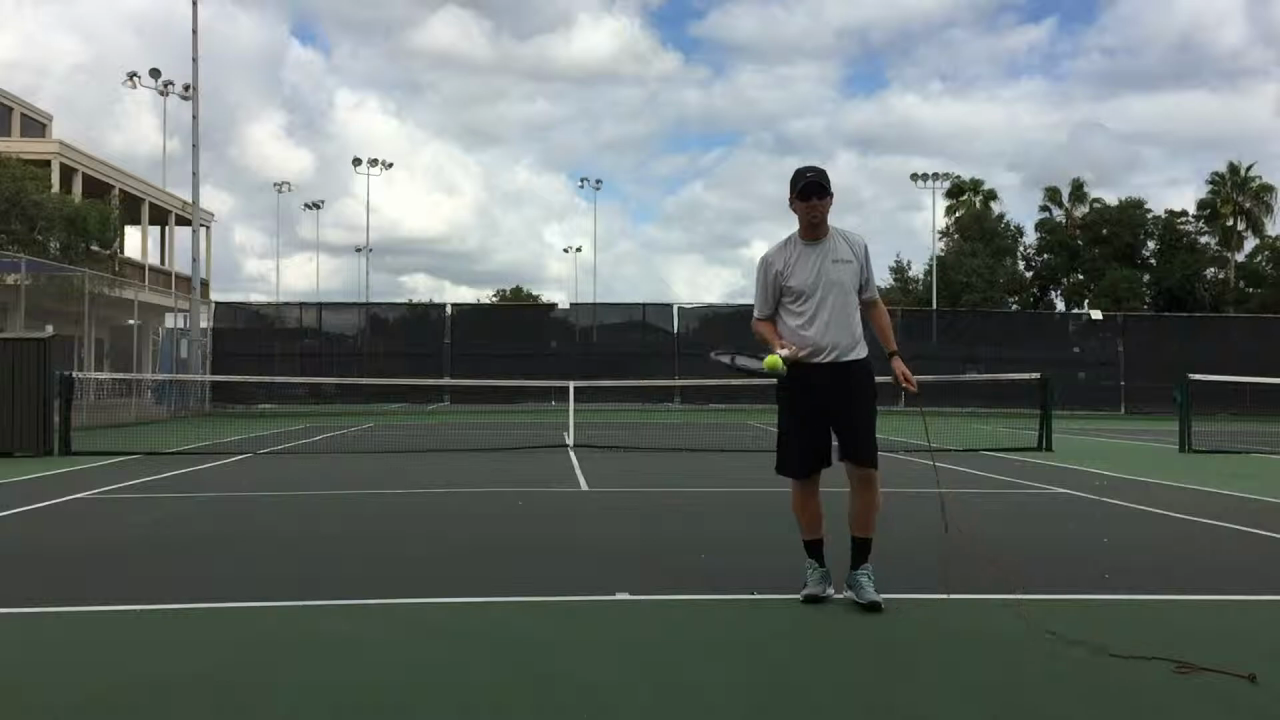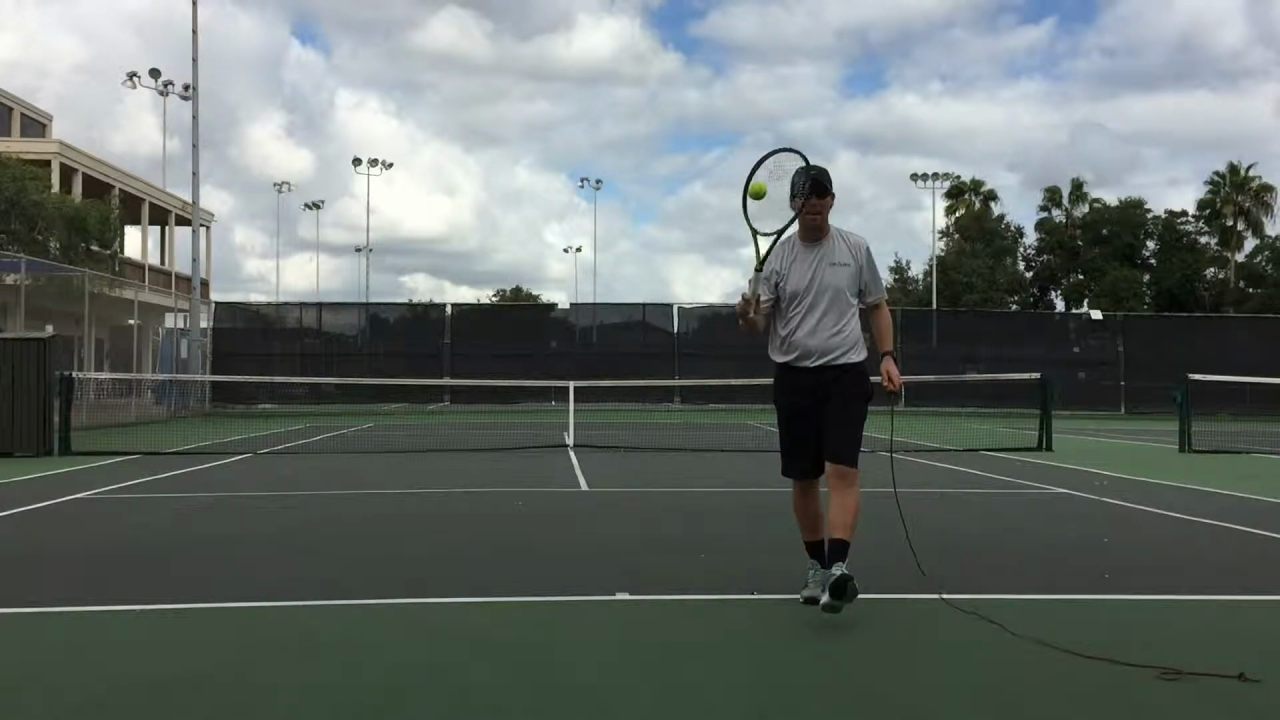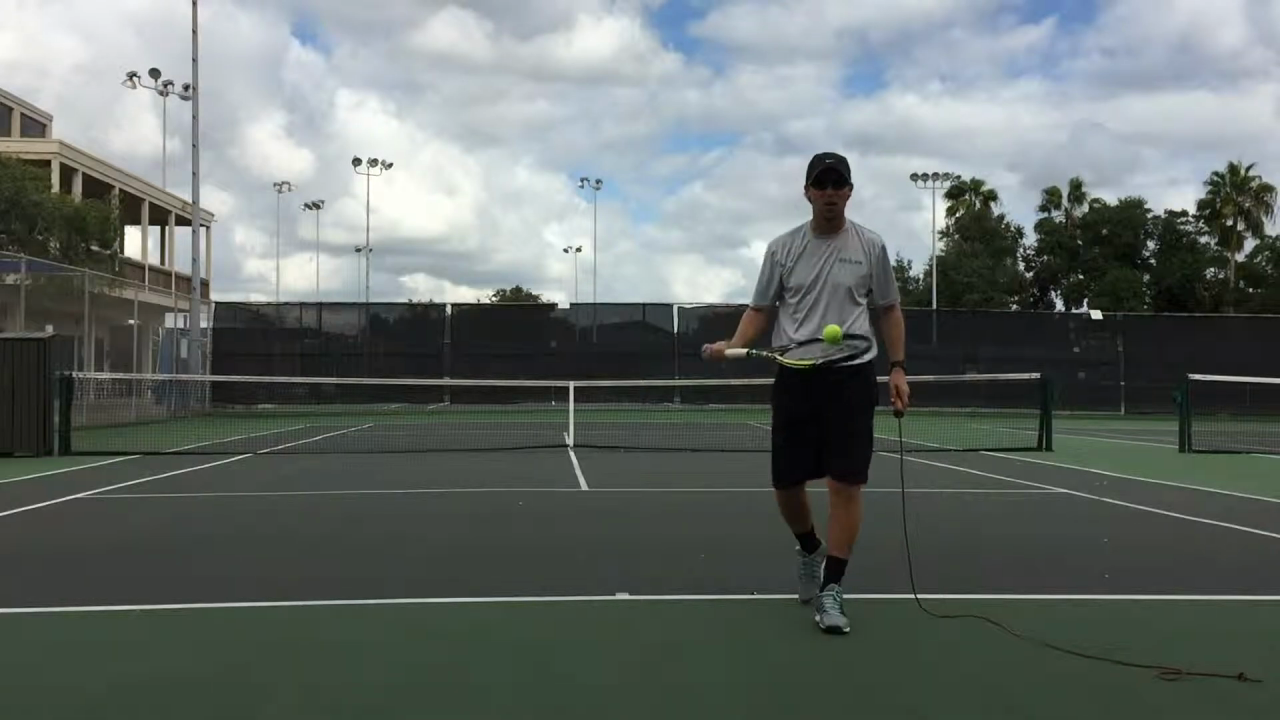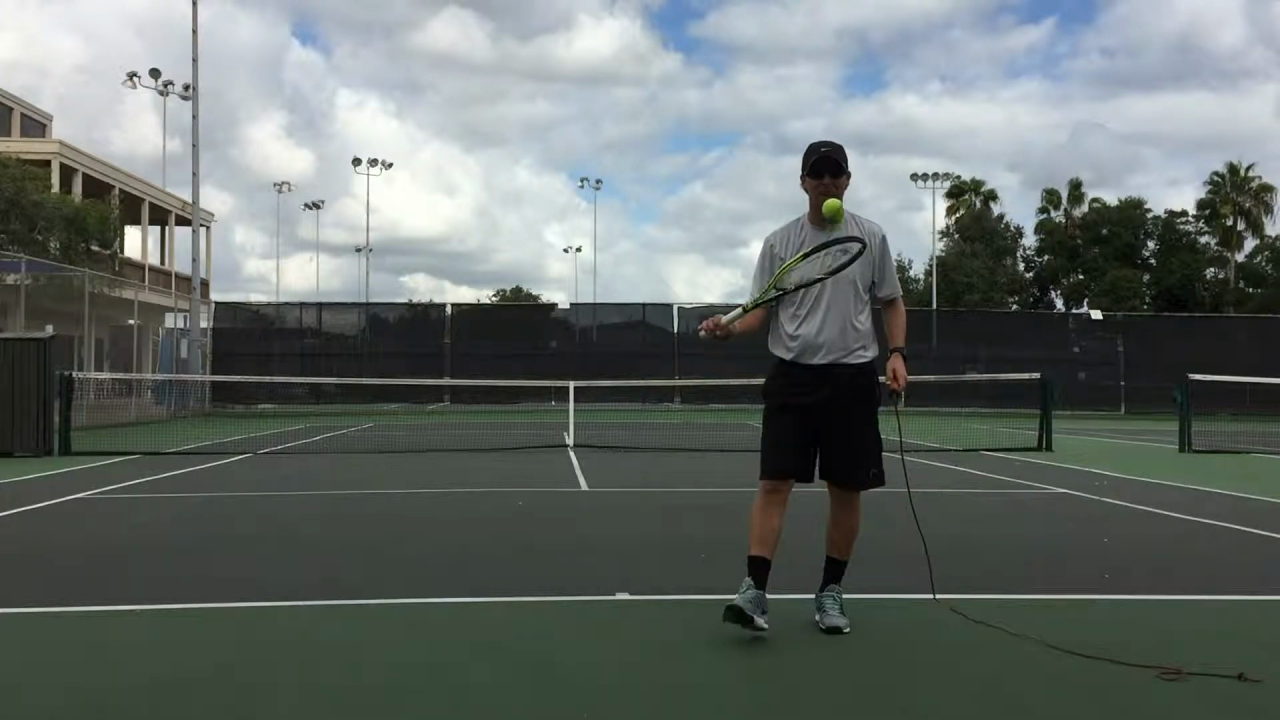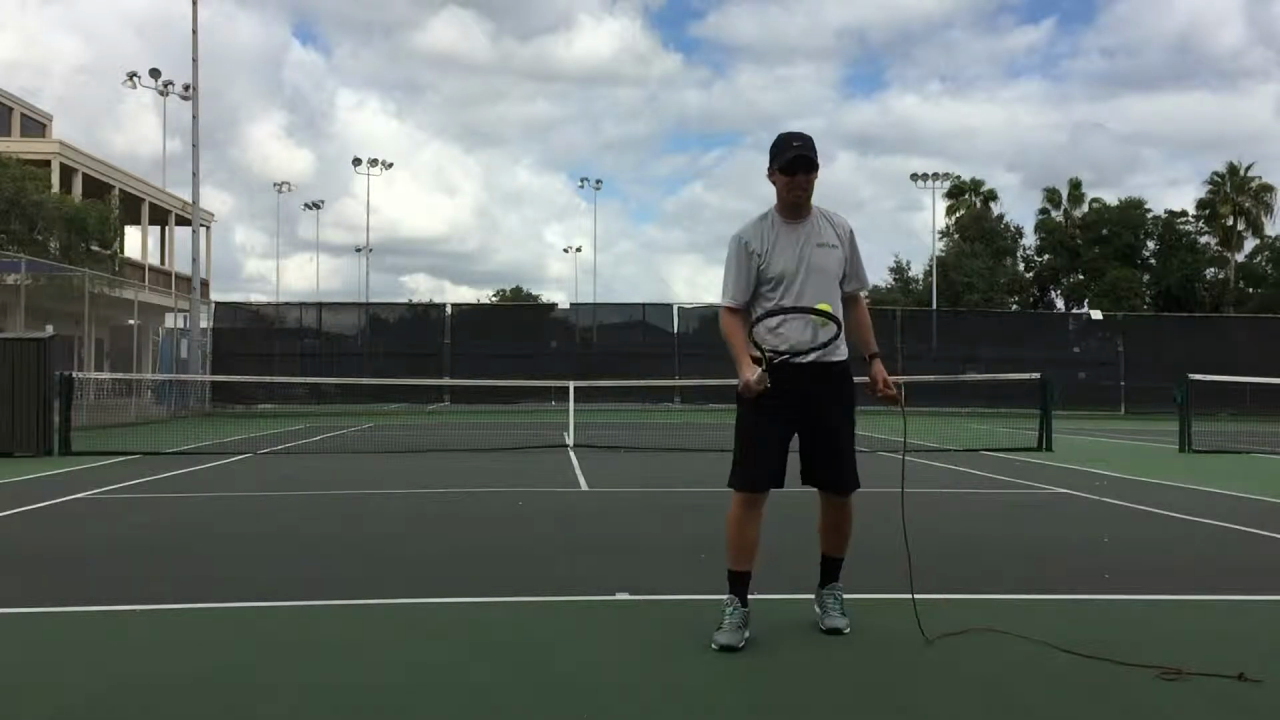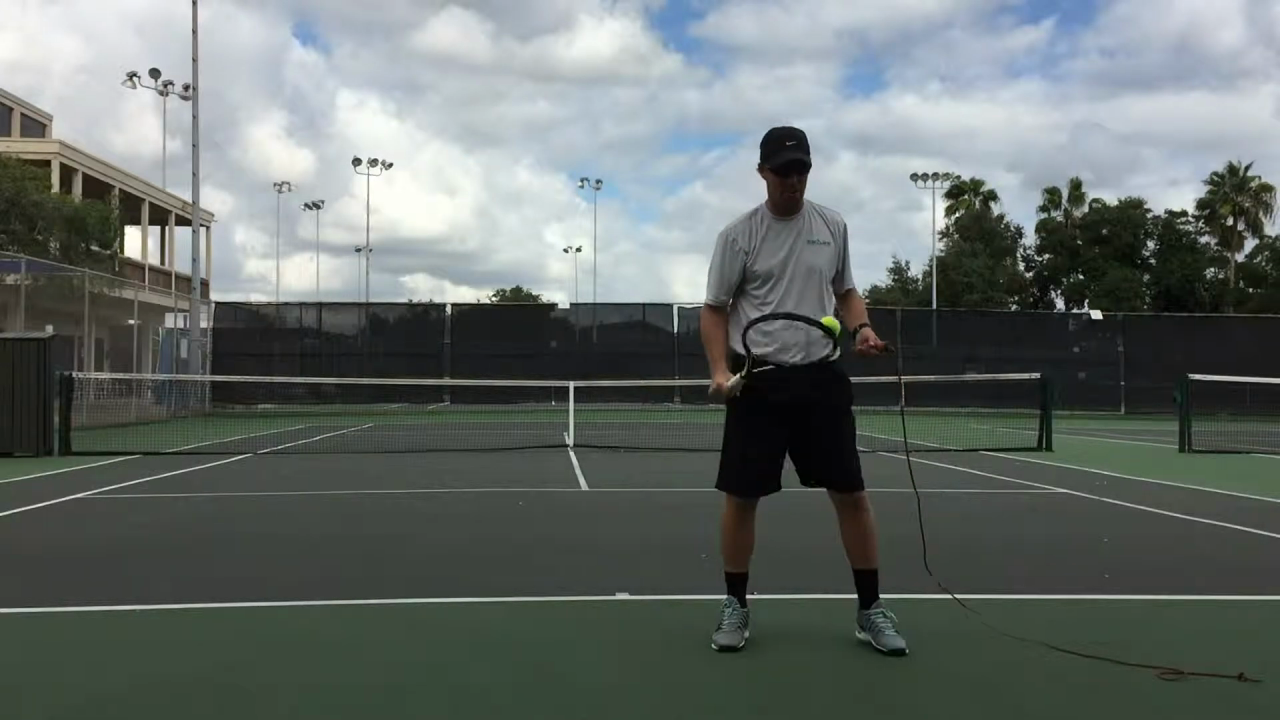
dt=0.4s
person 1, frame 1
left shoulder: (855, 247)
right shoulder: (775, 259)
left elbow: (873, 304)
right elbow: (761, 320)
left wrist: (895, 355)
right wrist: (776, 344)
left hip: (852, 371)
right hip: (800, 377)
left knee: (864, 471)
right knee: (804, 476)
left ankle: (860, 571)
right ankle: (816, 567)
person 1, frame 2
left shoulder: (856, 249)
right shoulder: (775, 257)
left elbow: (877, 306)
right elbow: (761, 322)
left wrist: (887, 356)
right wrist: (748, 314)
left hip: (846, 374)
right hip: (794, 377)
left knee: (842, 471)
right knee: (804, 477)
left ankle: (838, 570)
right ankle: (816, 565)
person 1, frame 3
left shoulder: (870, 246)
right shoulder: (781, 248)
left elbow: (889, 309)
right elbow: (760, 310)
left wrist: (897, 367)
right wrist: (733, 346)
left hip: (850, 378)
right hip: (793, 379)
left knee: (845, 484)
right knee: (787, 483)
left ankle: (830, 590)
right ankle: (810, 551)
person 1, frame 4
left shoulder: (871, 237)
right shoulder: (780, 241)
left elbow: (891, 303)
right elbow: (760, 308)
left wrist: (896, 353)
right wrist: (731, 326)
left hip: (852, 376)
right hip: (791, 375)
left knee: (846, 488)
right knee: (774, 483)
left ankle: (829, 592)
right ankle: (754, 593)
person 1, frame 5
left shoulder: (840, 231)
right shoulder: (750, 238)
left elbow: (853, 300)
right elbow: (732, 311)
left wrist: (874, 359)
right wrist: (746, 365)
left hip: (830, 375)
right hip: (770, 379)
left knee: (838, 492)
right knee: (750, 491)
left ankle: (827, 588)
right ankle: (736, 605)
person 1, frame 6
left shoulder: (831, 226)
right shoulder: (737, 234)
left elbow: (846, 293)
right elbow: (714, 308)
left wrist: (861, 328)
right wrist: (718, 366)
left hip: (821, 376)
right hip: (757, 379)
left knee: (850, 492)
right knee: (741, 494)
left ankle: (870, 609)
right ankle: (736, 605)
